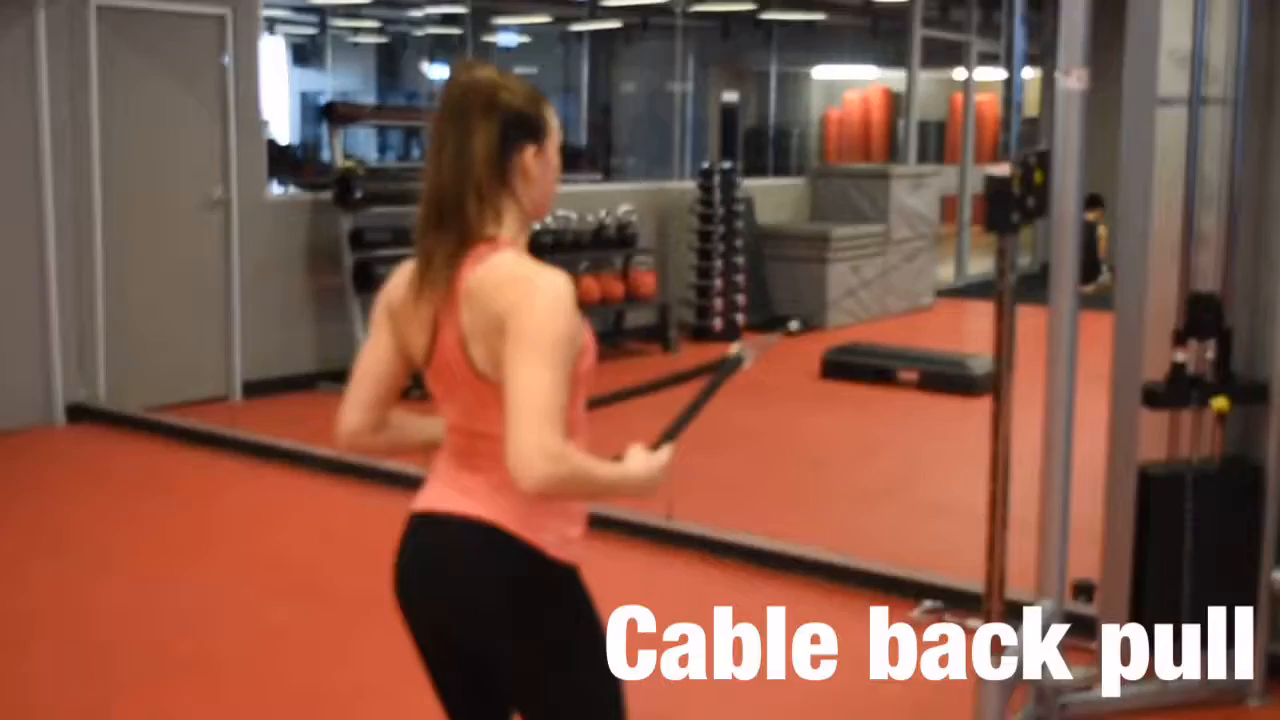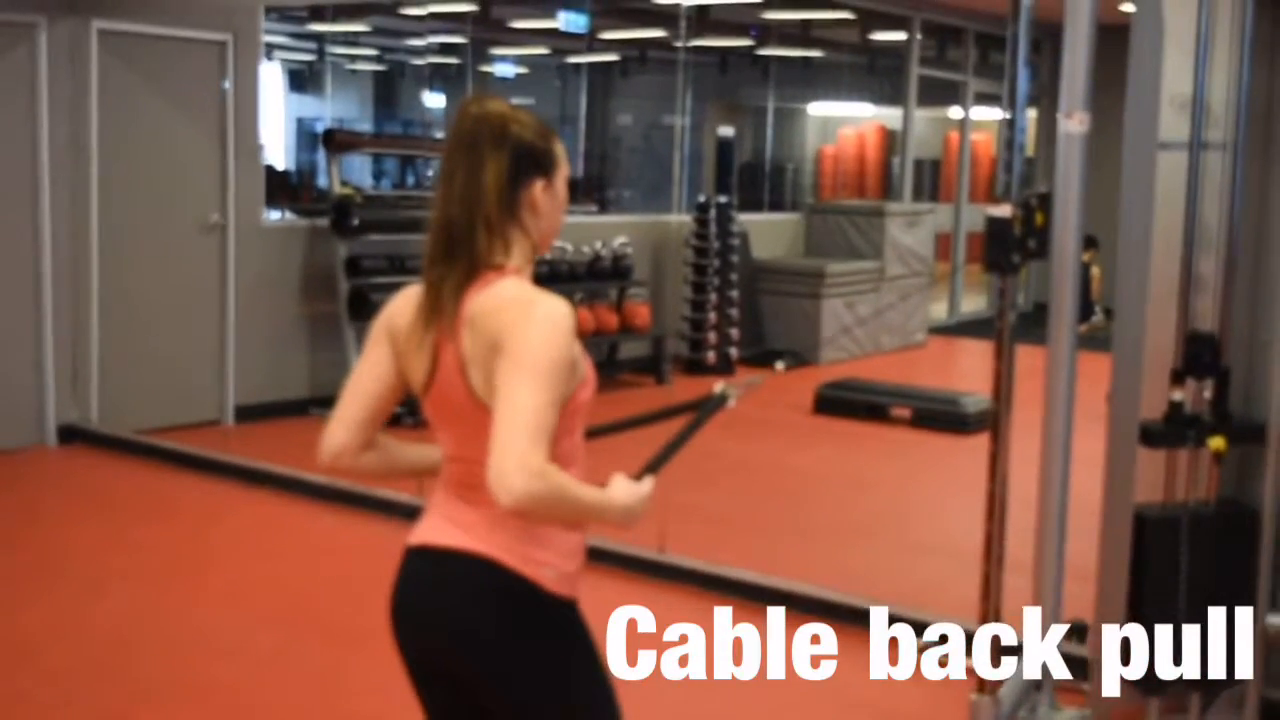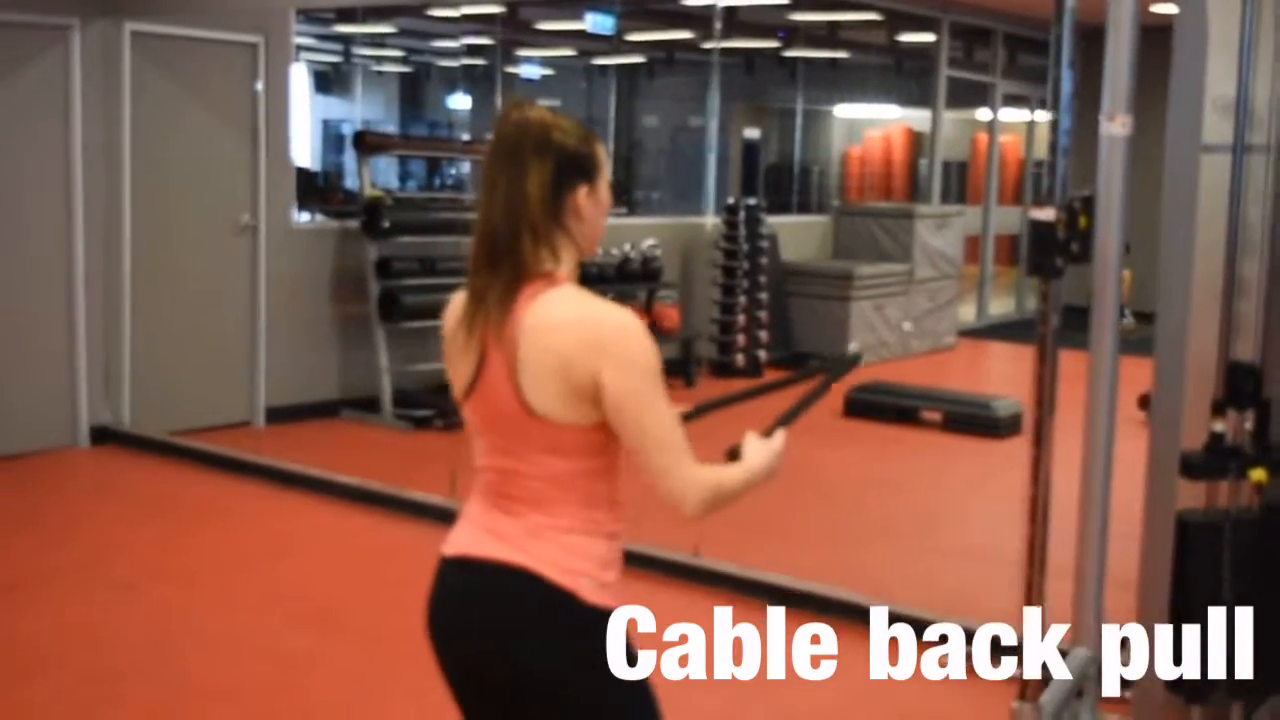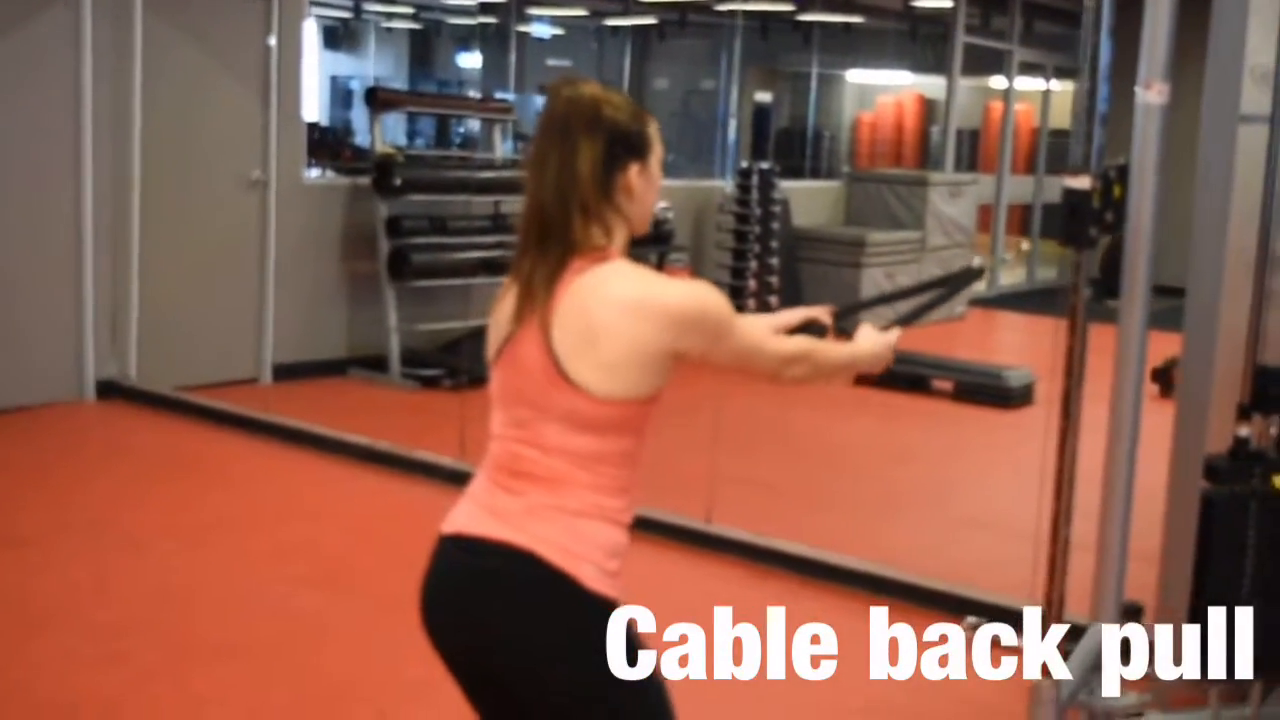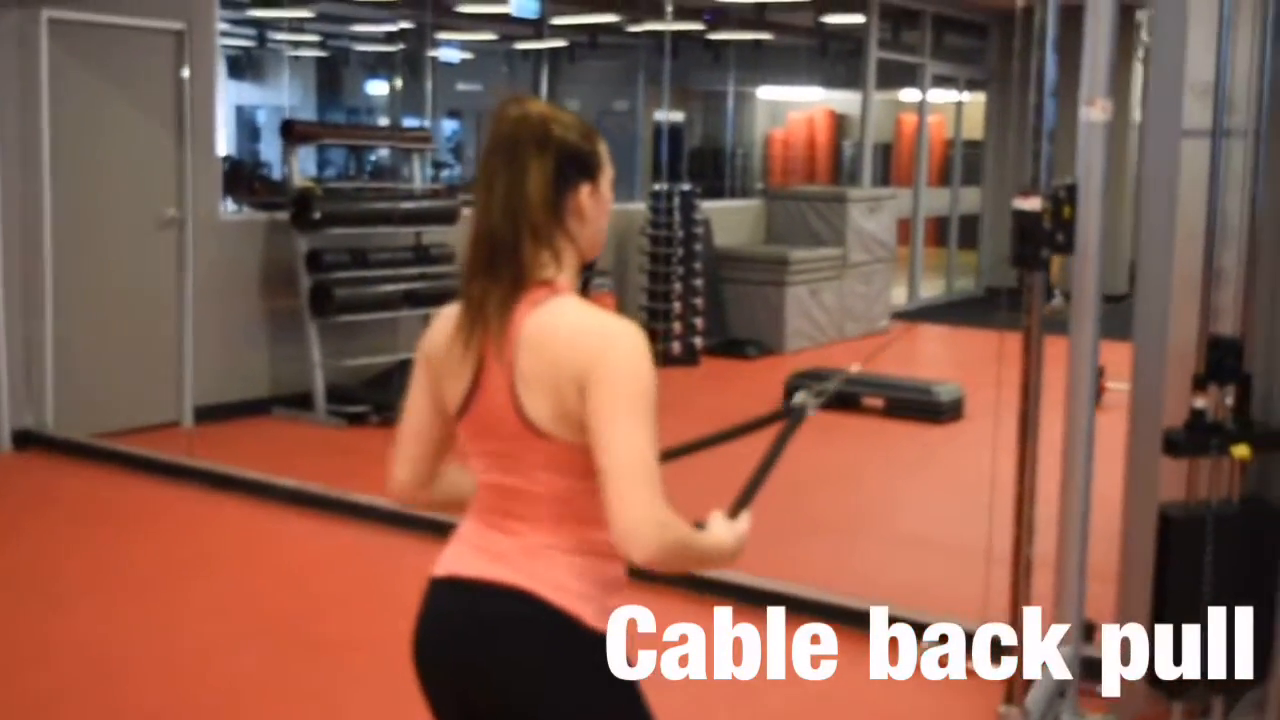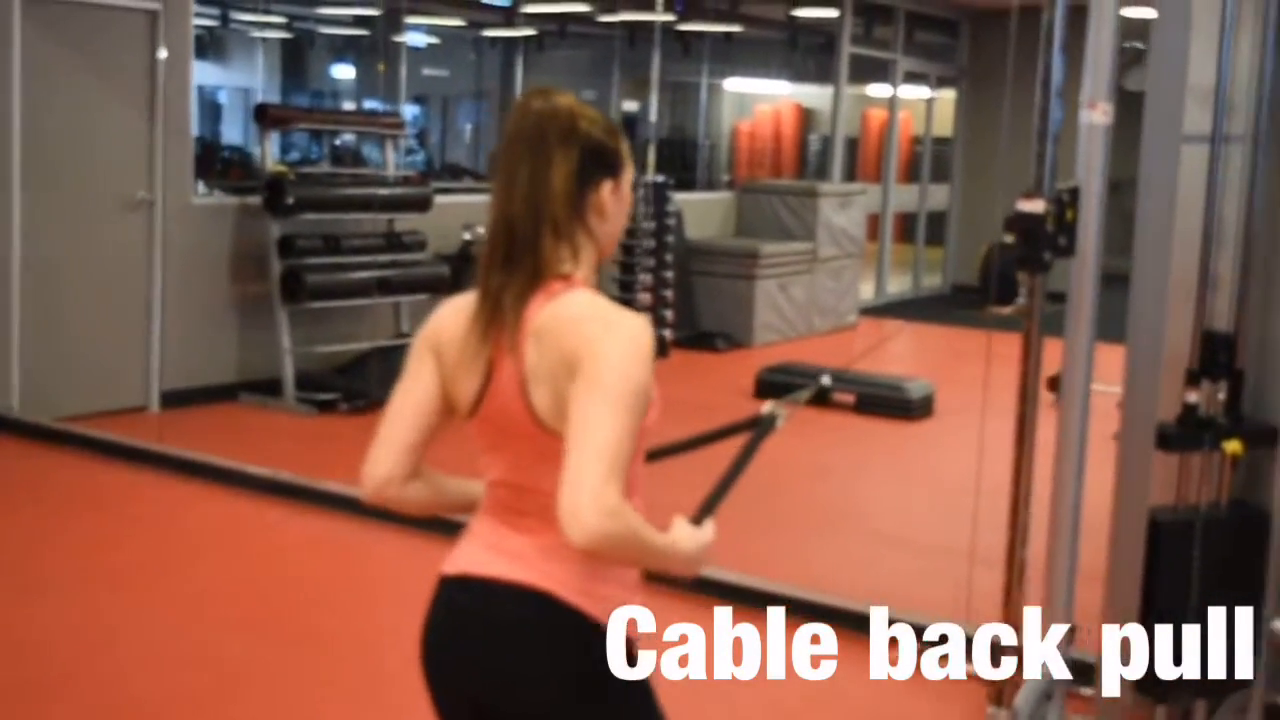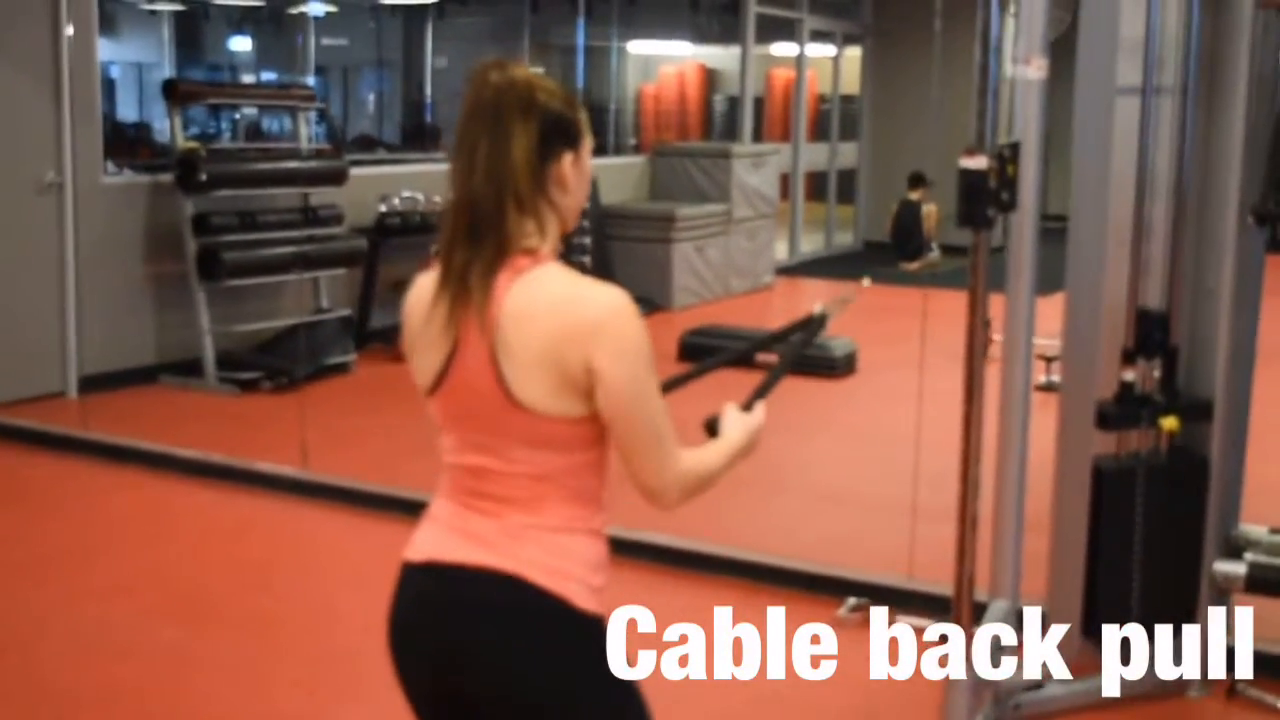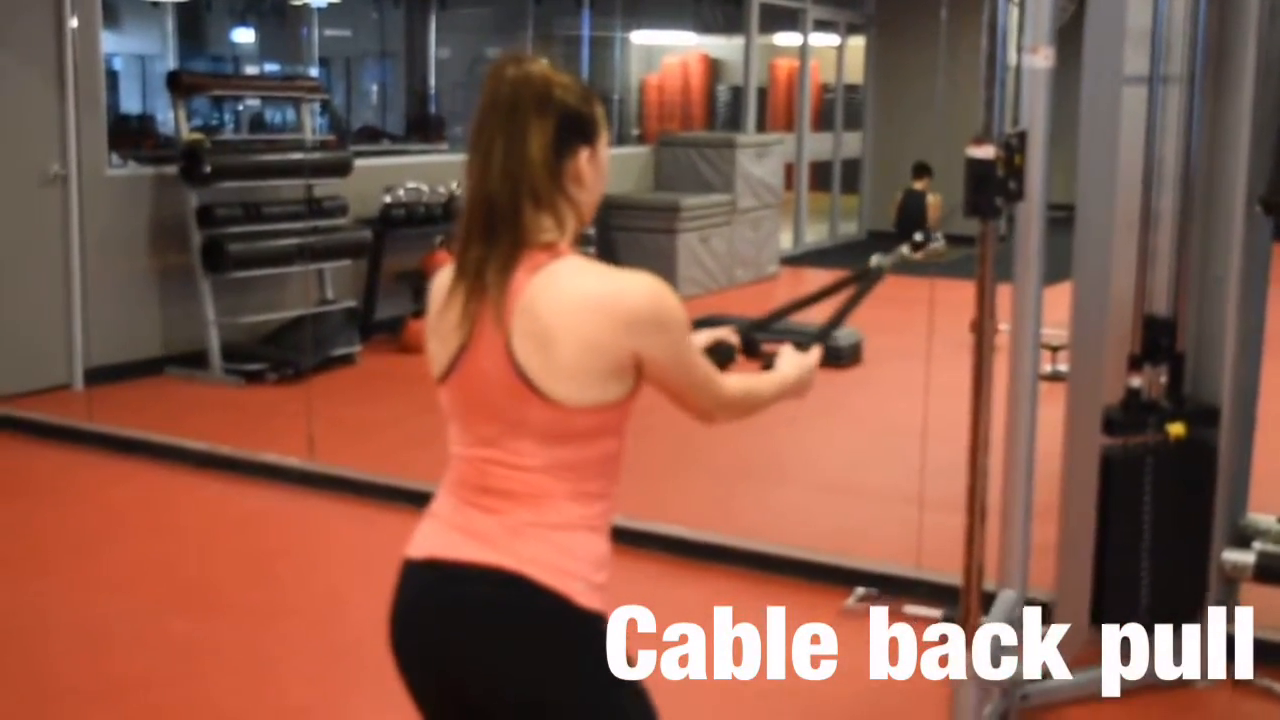
dt=0.7s
person 1, frame 1
left shoulder: (409, 283)
right shoulder: (535, 289)
left elbow: (358, 428)
right elbow: (538, 466)
right wrist: (632, 474)
left hip: (426, 556)
right hip: (514, 568)
person 1, frame 2
left shoulder: (409, 311)
right shoulder: (537, 315)
left elbow: (341, 447)
right elbow: (520, 483)
right wrist: (616, 504)
left hip: (424, 586)
right hip: (512, 599)
person 1, frame 3
left shoulder: (463, 316)
right shoulder: (603, 329)
right elbow: (687, 493)
right wrist: (756, 464)
left hip: (458, 595)
right hip: (549, 608)
person 1, frame 4
left shoulder: (522, 288)
right shoulder: (663, 302)
right elbow: (787, 363)
left wrist: (769, 321)
right wrist: (863, 354)
left hip: (457, 575)
right hip: (550, 595)
person 1, frame 5
left shoulder: (450, 329)
right shoulder: (604, 341)
left elbow: (411, 483)
right elbow: (644, 536)
right wrist: (718, 544)
left hip: (447, 623)
right hip: (549, 638)
person 1, frame 6
left shoulder: (454, 323)
right shoulder: (612, 331)
left elbow: (384, 480)
right elbow: (590, 520)
right wrist: (678, 550)
left hip: (456, 622)
right hip: (561, 638)
person 1, frame 7
left shoulder: (425, 298)
right shoulder: (593, 310)
right elbow: (664, 484)
right wrist: (734, 440)
left hip: (423, 604)
right hip: (534, 616)
person 1, frame 8
left shoulder: (448, 289)
right shoulder: (626, 299)
right elbow: (712, 404)
left wrist: (674, 351)
right wrist: (784, 380)
left hip: (424, 598)
right hip: (536, 614)
